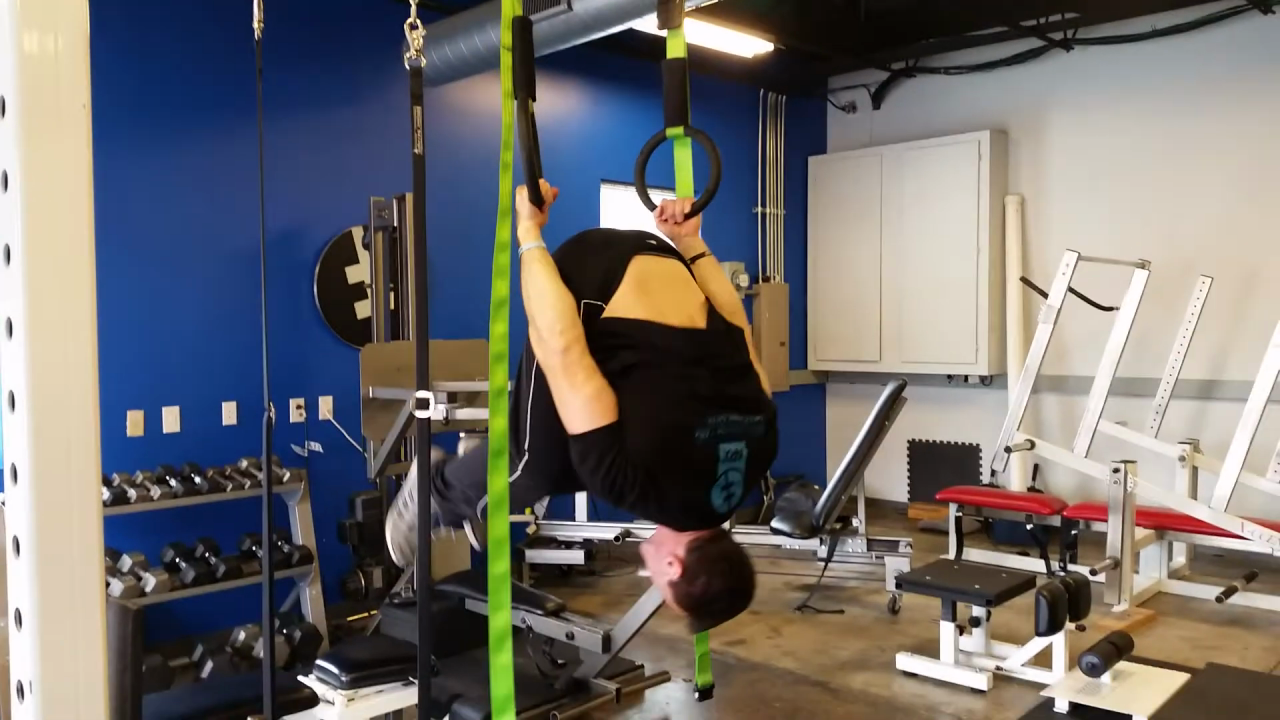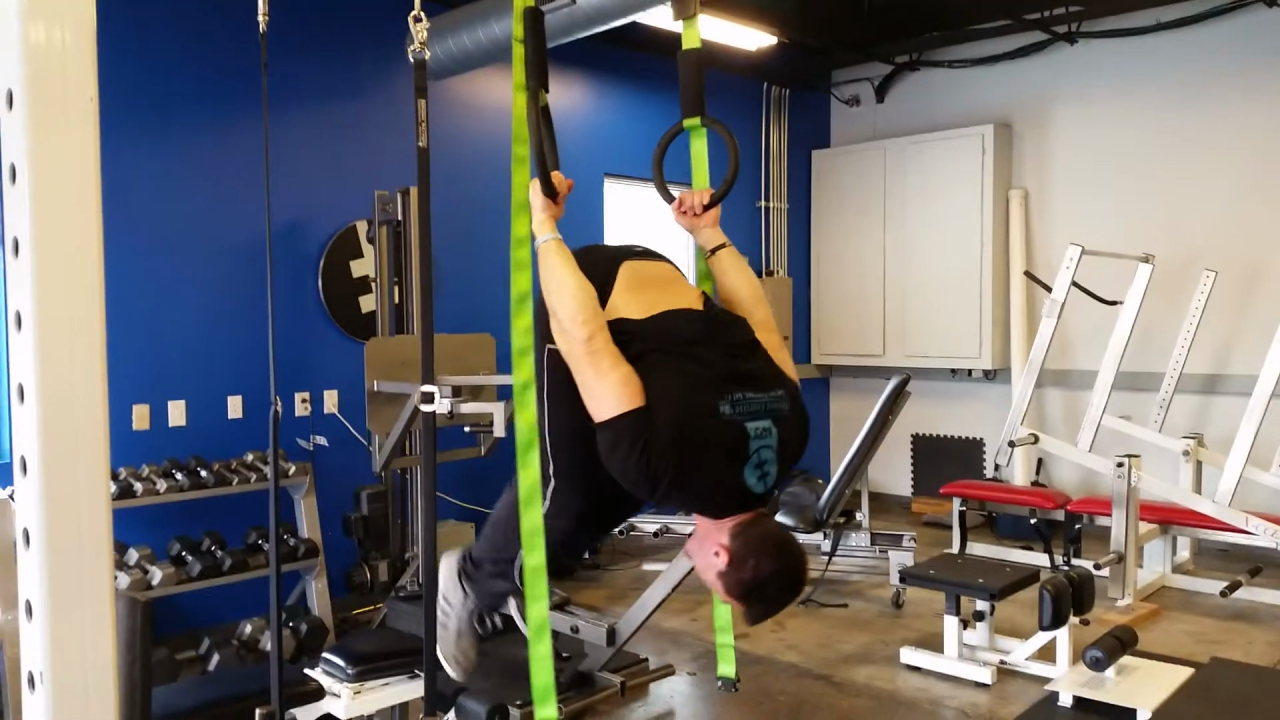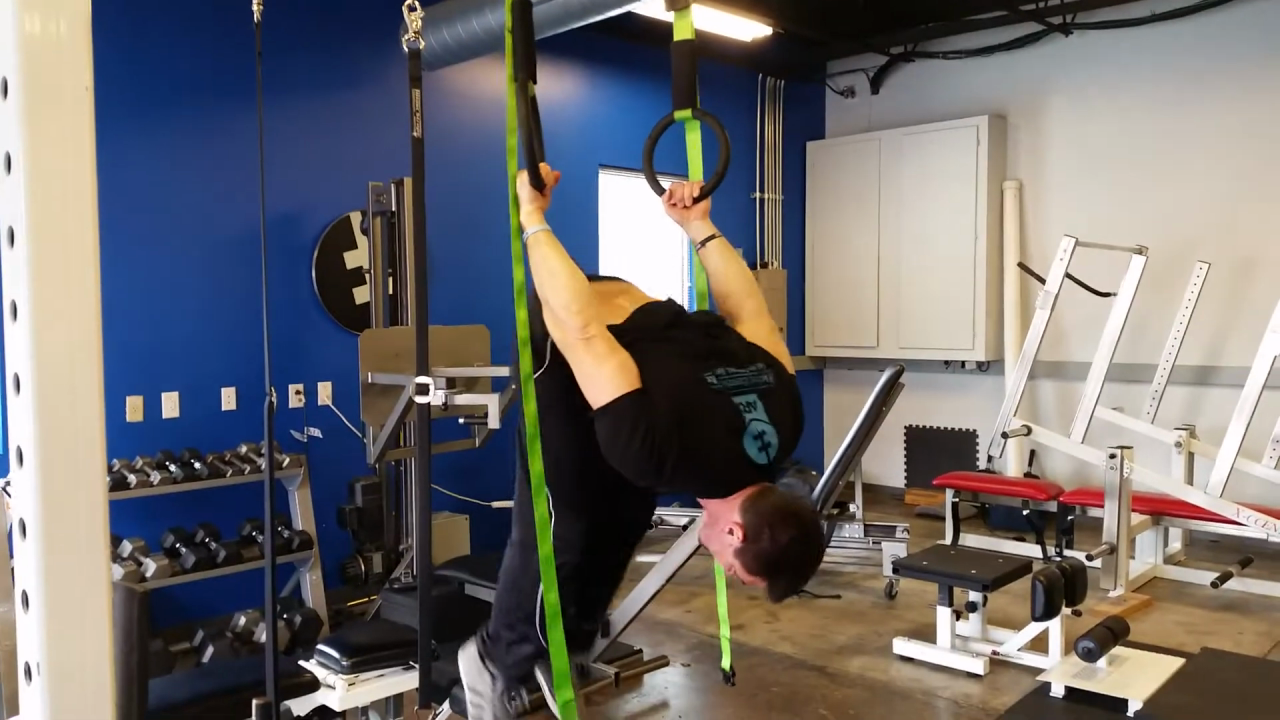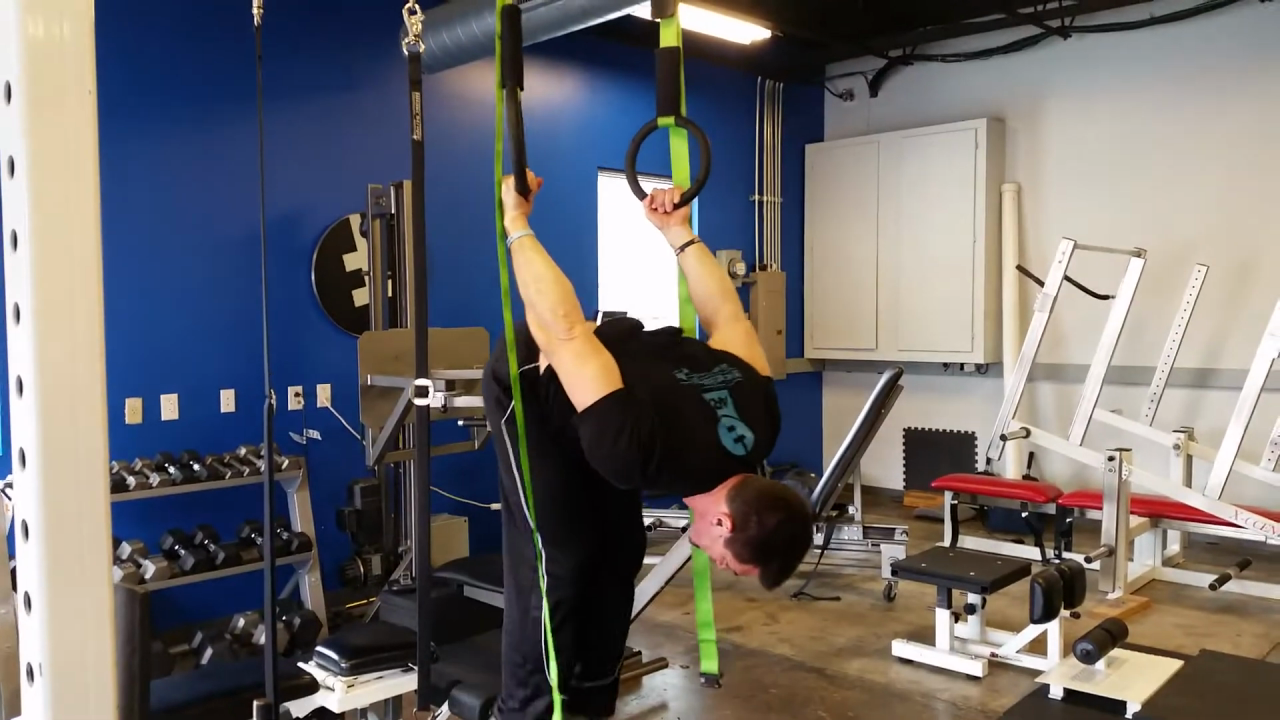
dt=0.3s
person 1, frame 1
left shoulder: (753, 451)
right shoulder: (631, 476)
left elbow: (737, 331)
right elbow: (563, 353)
left wrist: (691, 244)
right wrist: (530, 233)
left knee: (569, 468)
right knee: (536, 465)
right ankle: (436, 491)
person 1, frame 2
left shoulder: (784, 438)
right shoulder: (677, 460)
left elbow: (760, 324)
right elbow: (588, 346)
left wrist: (710, 239)
right wrist: (544, 227)
right hip: (608, 298)
left knee: (621, 494)
right knee: (565, 491)
left ankle: (517, 582)
right ankle: (471, 584)
person 1, frame 3
left shoulder: (780, 421)
right shoulder: (662, 445)
left elbow: (752, 316)
right elbow: (580, 333)
left wrist: (699, 228)
right wrist: (533, 218)
left hip: (634, 321)
right hip: (559, 339)
left knee: (627, 516)
right knee: (565, 522)
left ankle: (561, 647)
right ankle: (496, 663)
person 1, frame 4
left shoulder: (756, 423)
right shoulder: (640, 446)
left elbow: (728, 320)
right elbow: (560, 333)
left wrist: (680, 234)
right wrist: (517, 225)
left hip: (593, 360)
right hip: (530, 381)
left knee: (618, 552)
right knee: (558, 560)
